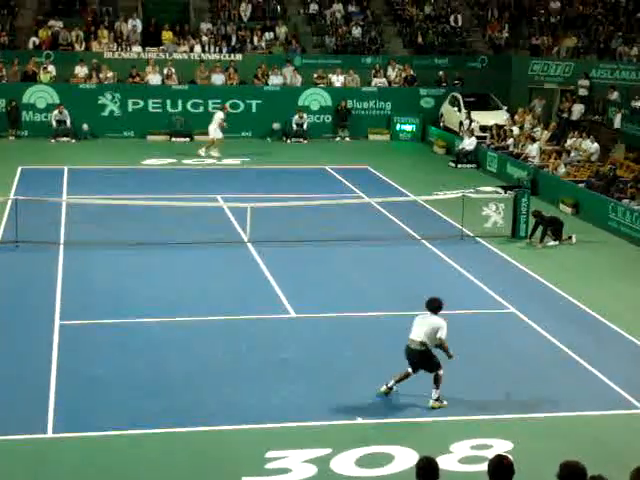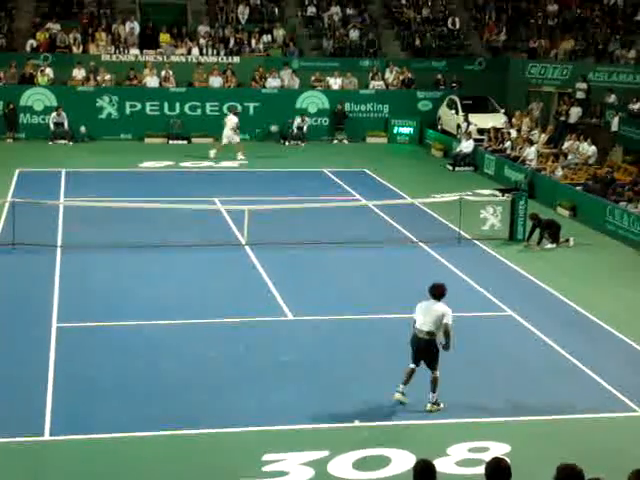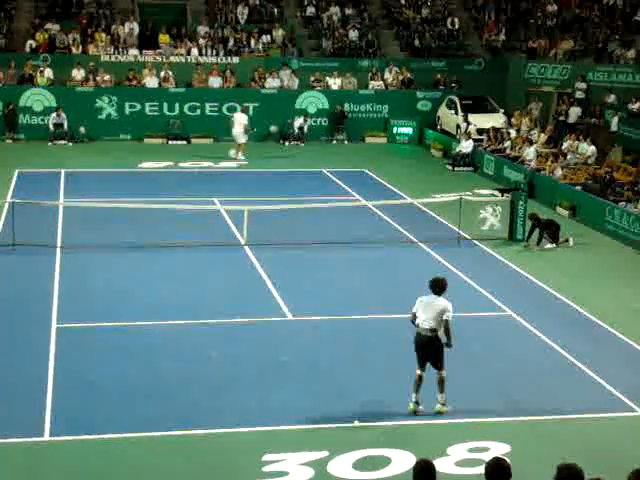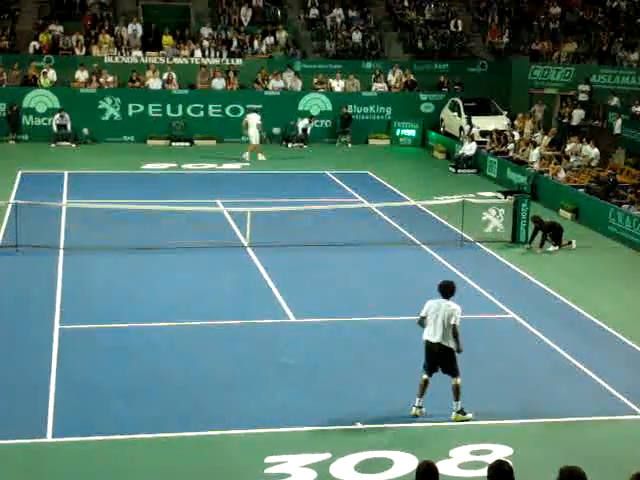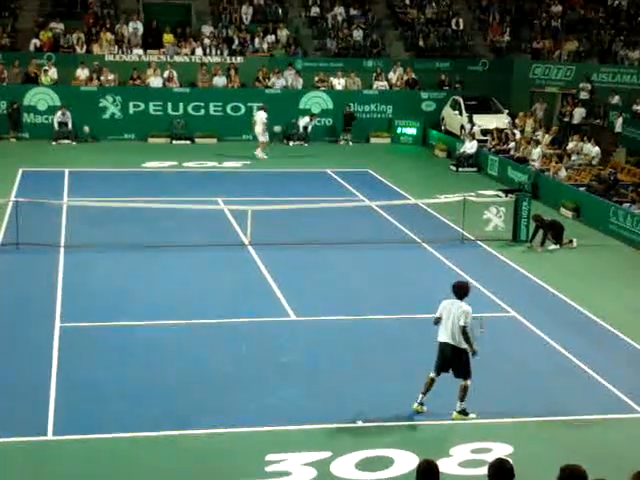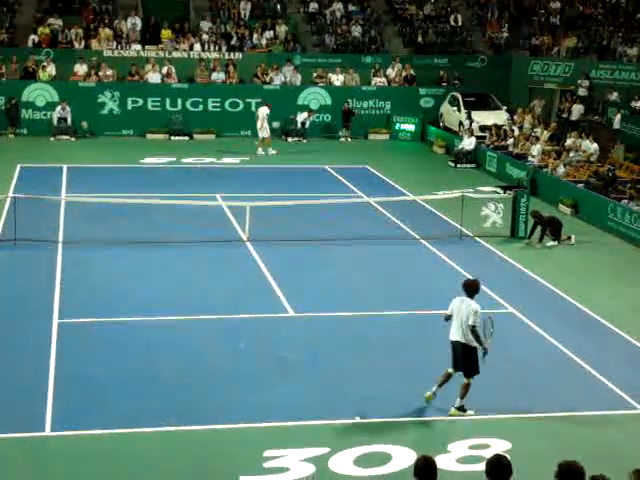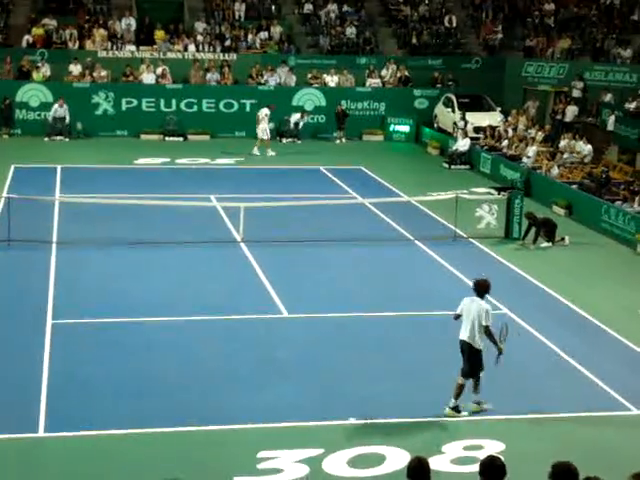
dt=0.2s
person 1, frame 1
left shoulder: (418, 318)
right shoulder: (441, 323)
right elbow: (441, 342)
right wrist: (448, 353)
left hip: (409, 349)
right hip: (421, 352)
left knee: (413, 369)
right knee: (438, 369)
left ankle: (388, 386)
right ankle: (435, 399)
person 1, frame 2
left shoulder: (421, 305)
right shoulder: (445, 310)
right elbow: (447, 329)
right wrist: (447, 344)
left hip: (415, 337)
right hip: (428, 341)
left knee: (414, 364)
right knee: (434, 370)
left ankle: (400, 391)
right ankle: (433, 402)
person 1, frame 3
left shoulder: (421, 300)
right shoulder: (446, 305)
left elbow: (412, 319)
right elbow: (446, 325)
right wrist: (449, 341)
left hip: (419, 336)
right hip: (432, 338)
left knee: (420, 369)
right knee: (440, 370)
left ankle: (414, 402)
right ankle: (441, 403)
person 1, frame 4
left shoulder: (430, 303)
right shoulder: (455, 308)
left elbow: (420, 322)
right elbow: (454, 330)
right wrist: (458, 345)
left hip: (429, 343)
right hip: (444, 346)
left knee: (426, 374)
right knee: (455, 377)
left ankle: (417, 406)
right ankle: (457, 411)
person 1, frame 5
left shoulder: (445, 303)
right shoulder: (466, 309)
left elbow: (436, 321)
right elbow: (463, 331)
right wrist: (472, 346)
left hip: (443, 343)
right hip: (457, 346)
left knee: (435, 373)
right knee: (466, 379)
left ankle: (419, 402)
right ankle: (459, 411)
person 1, frame 6
left shoulder: (456, 301)
right shoulder: (474, 308)
left elbow: (447, 318)
right elbow: (473, 330)
right wrist: (483, 345)
left hip: (454, 340)
right hip: (467, 344)
left knee: (453, 369)
right knee: (469, 376)
left ankle: (433, 391)
right ankle: (458, 407)
person 1, frame 7
left shoulder: (466, 301)
right shoulder: (485, 307)
left elbow: (456, 317)
right elbow: (487, 330)
right wrist: (497, 345)
left hip: (463, 340)
right hip: (473, 344)
left knee: (477, 371)
right knee: (465, 376)
left ankle: (476, 402)
right ankle: (452, 407)
